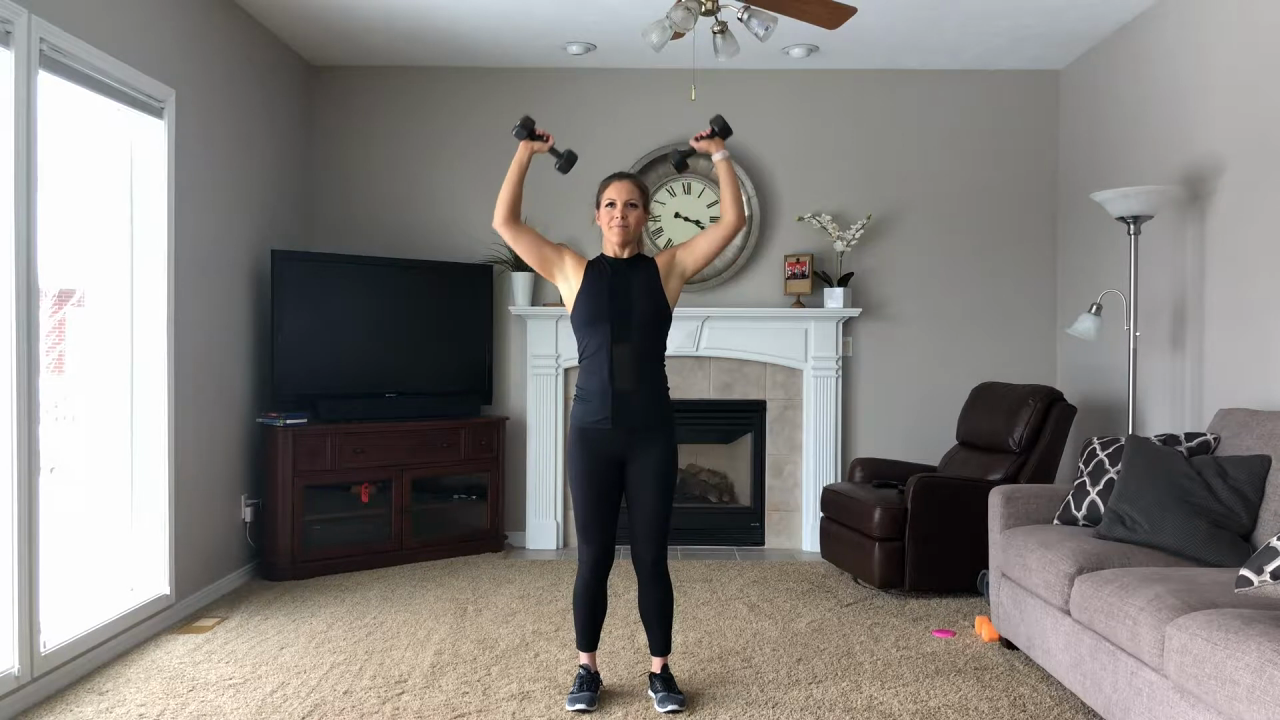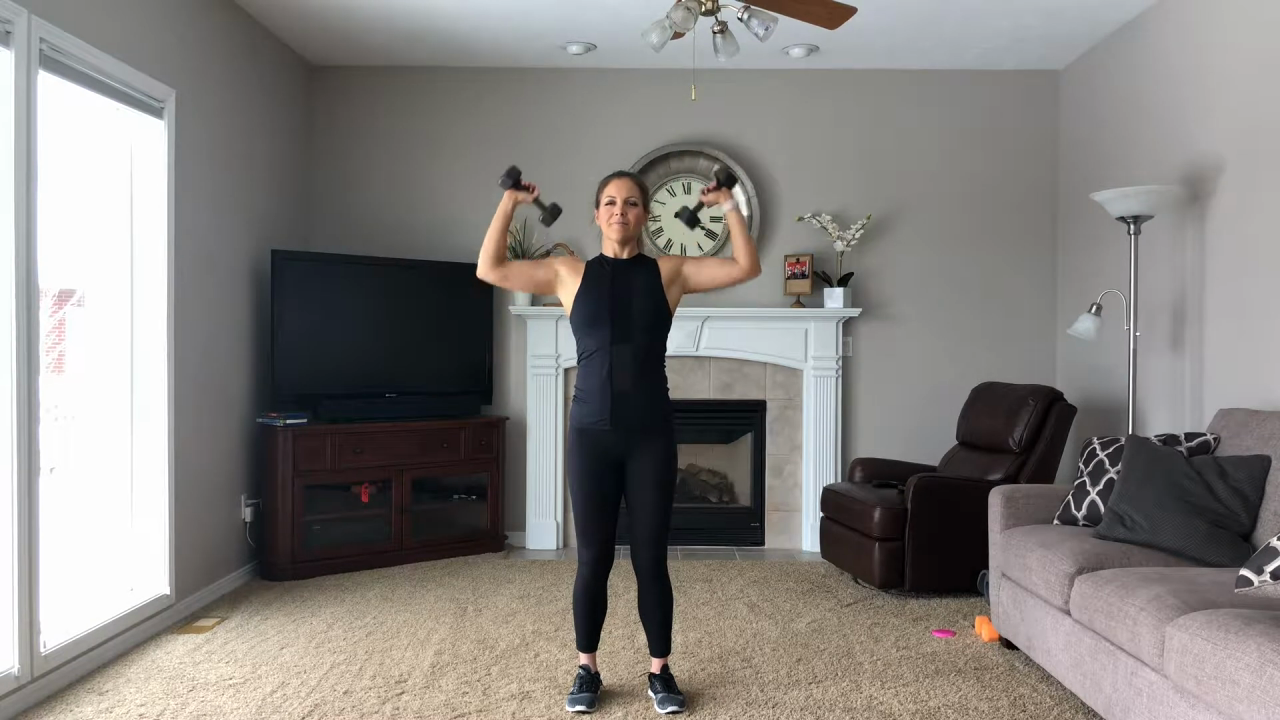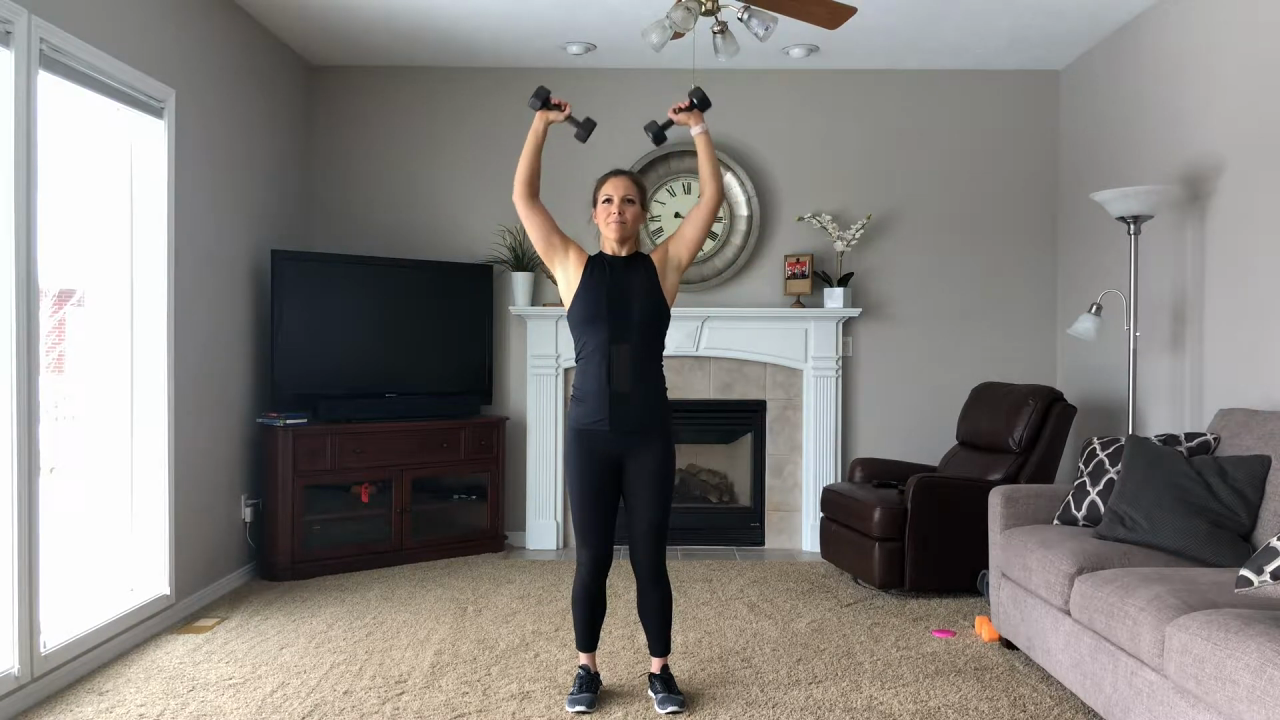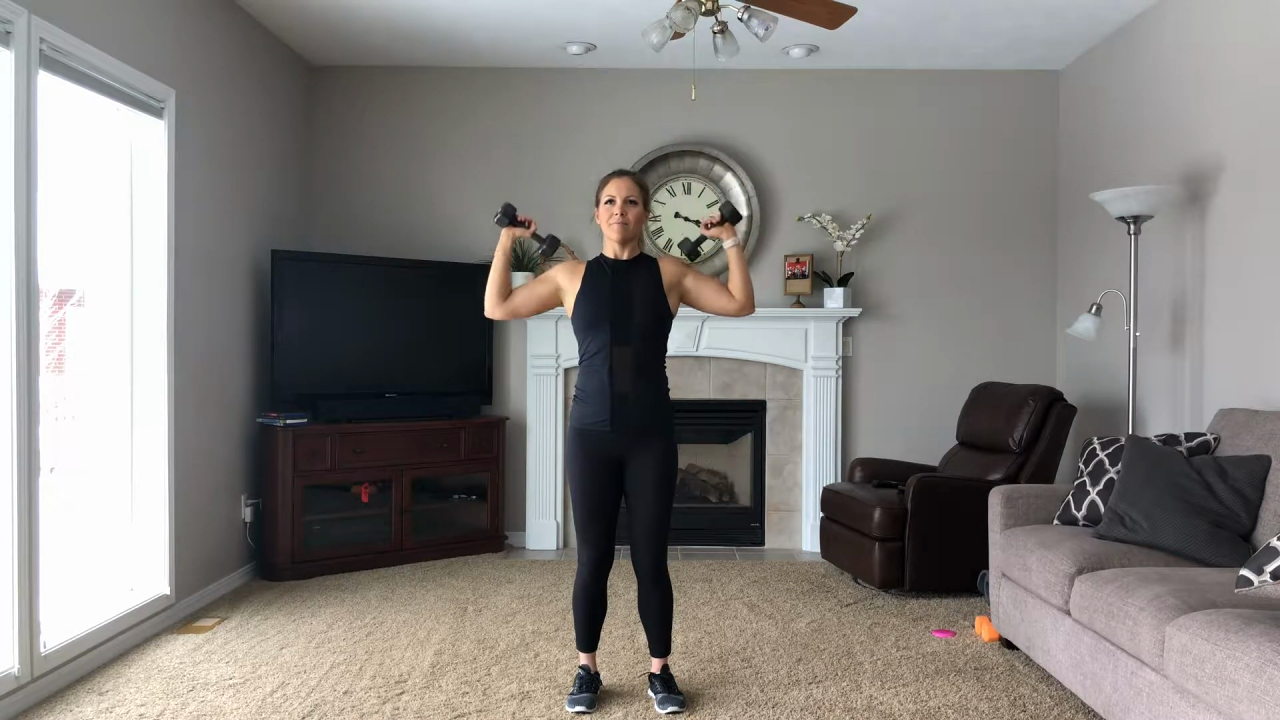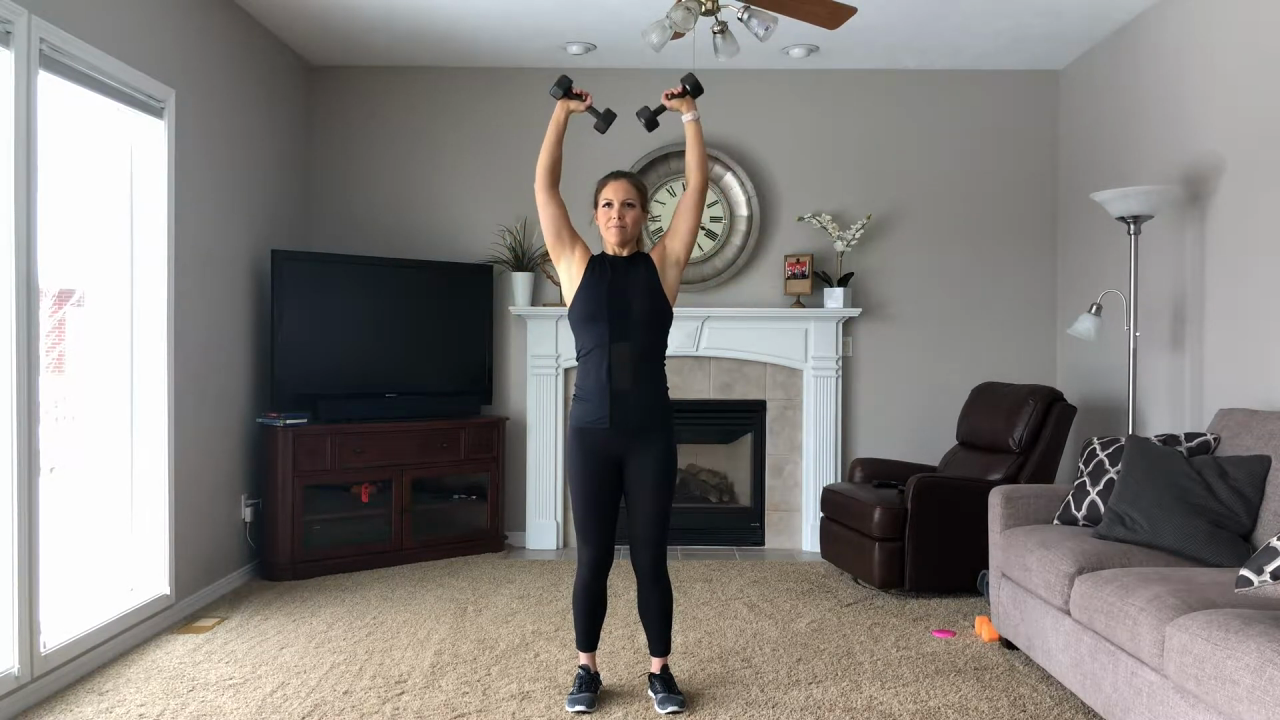
dt=1s
person 1, frame 1
left shoulder: (666, 268)
right shoulder: (573, 270)
left elbow: (732, 220)
right elbow: (505, 221)
left wrist: (718, 155)
right wrist: (525, 152)
left hip: (651, 434)
right hip: (592, 433)
left knee: (651, 558)
right knee: (593, 558)
left ankle: (660, 670)
right ankle: (587, 669)
person 1, frame 2
left shoulder: (668, 271)
right shoulder: (570, 272)
left elbow: (746, 267)
right elbow: (489, 270)
left wrist: (728, 204)
right wrist: (508, 202)
left hip: (651, 434)
right hip: (591, 432)
left knee: (650, 559)
right knee: (593, 559)
left ankle: (660, 671)
right ankle: (587, 669)
person 1, frame 3
left shoulder: (662, 266)
right shoulder: (572, 266)
left elbow: (711, 197)
right elbow: (523, 196)
left wrist: (697, 129)
right wrist: (541, 123)
left hip: (648, 435)
right hip: (589, 433)
left knee: (649, 559)
right knee: (591, 559)
left ankle: (659, 670)
right ankle: (587, 669)
person 1, frame 4
left shoulder: (669, 272)
right shoulder: (570, 274)
left elbow: (741, 303)
right elbow: (496, 308)
left wrist: (730, 240)
right wrist: (506, 240)
left hip: (651, 435)
right hip: (591, 433)
left knee: (651, 560)
right knee: (592, 559)
left ankle: (660, 670)
right ankle: (587, 669)
person 1, frame 5
left shoulder: (663, 264)
right shoulder: (575, 264)
left elbow: (696, 185)
right elbow: (544, 184)
left wrist: (688, 115)
right wrist: (562, 113)
left hip: (650, 434)
right hip: (590, 433)
left knee: (650, 559)
right knee: (592, 558)
